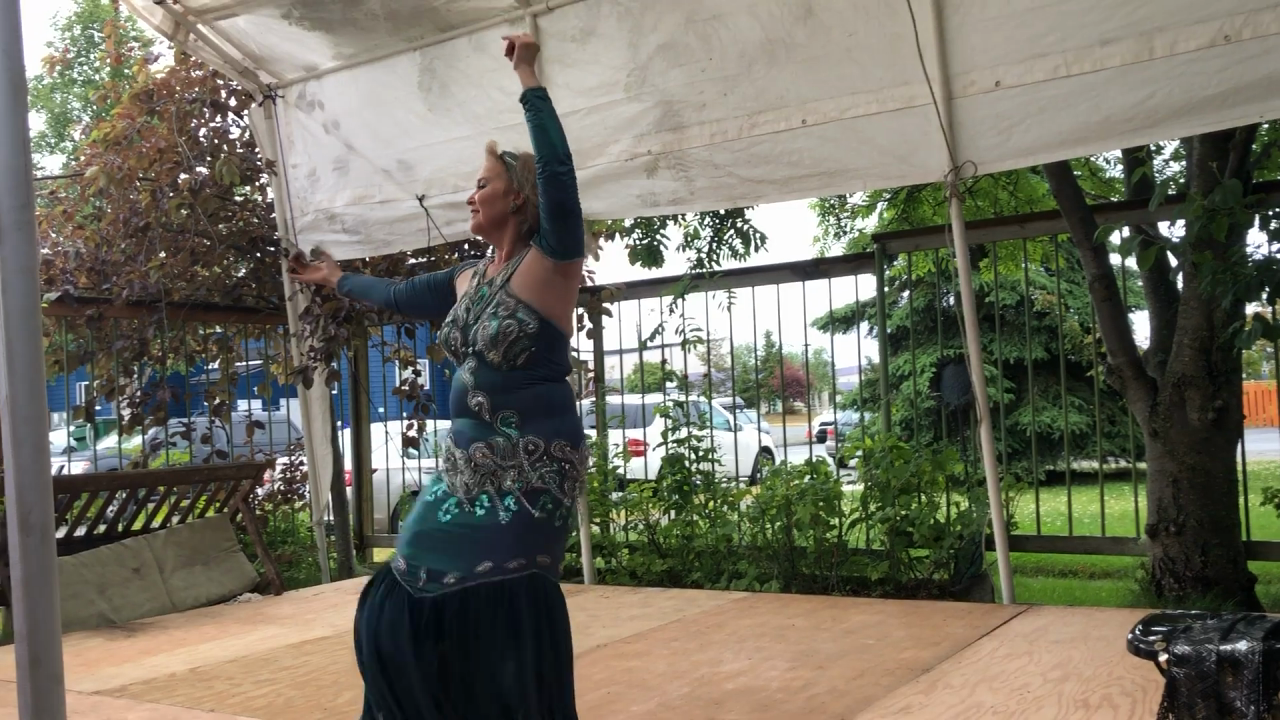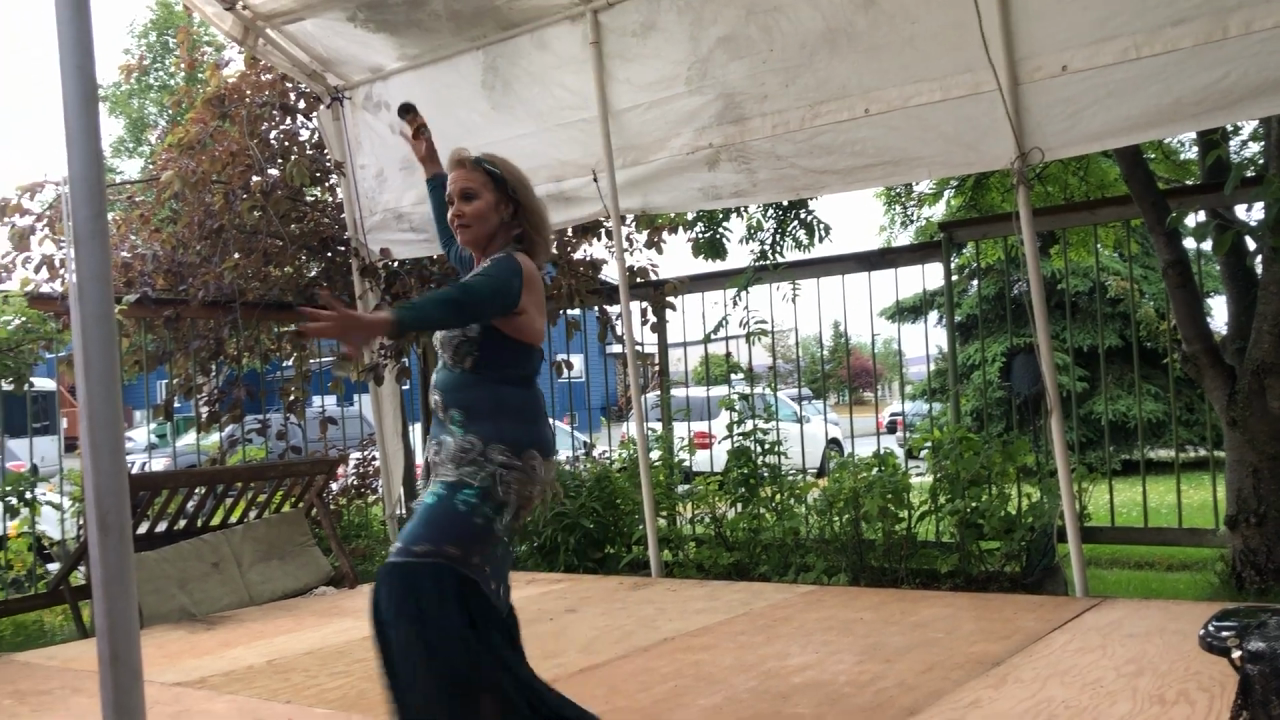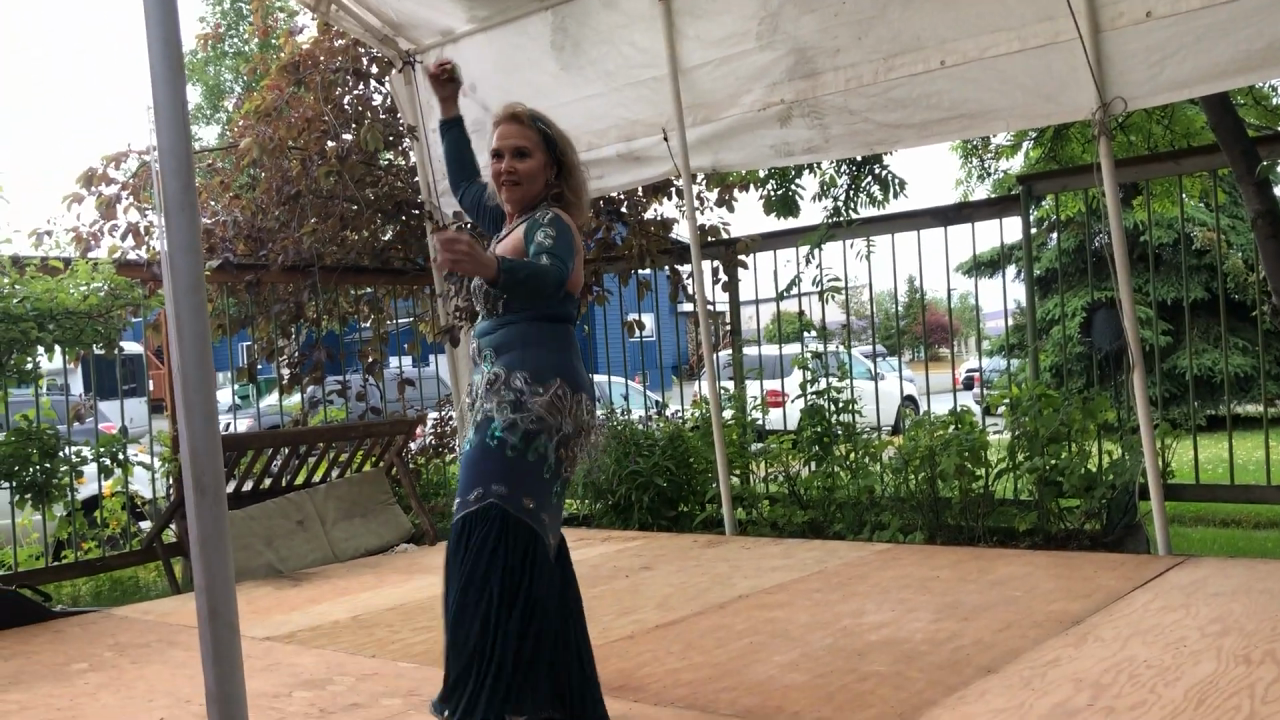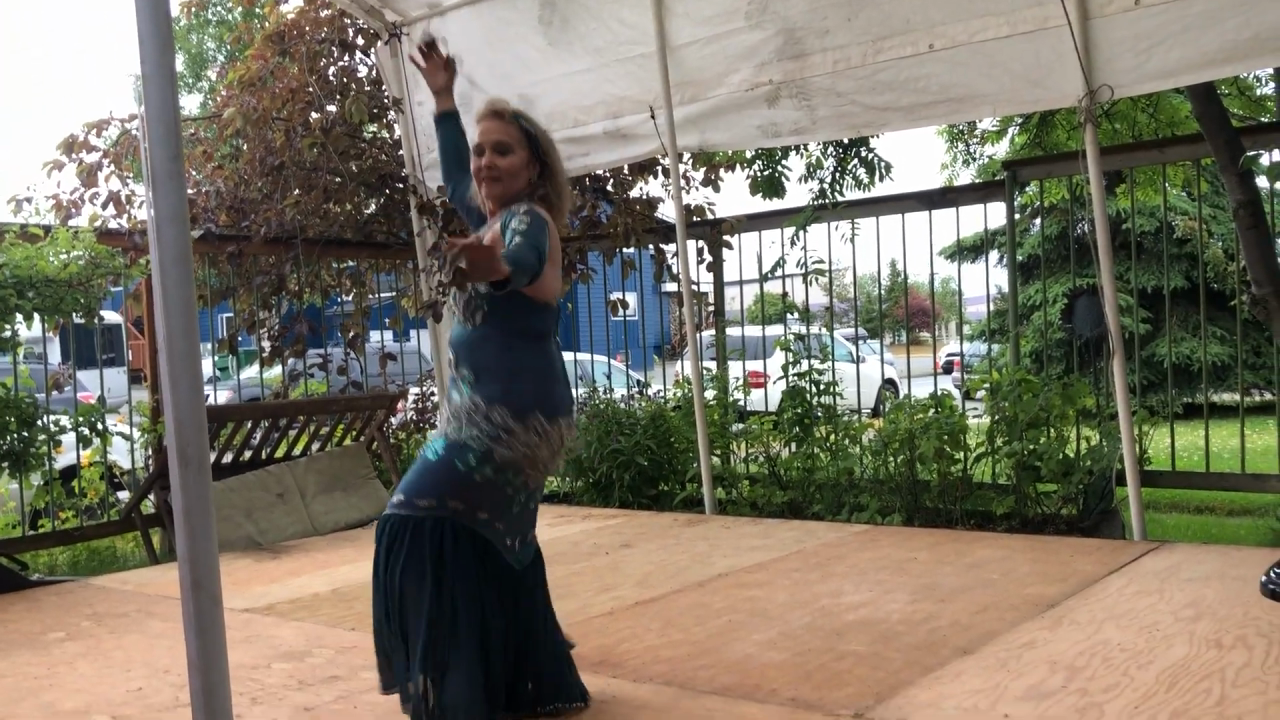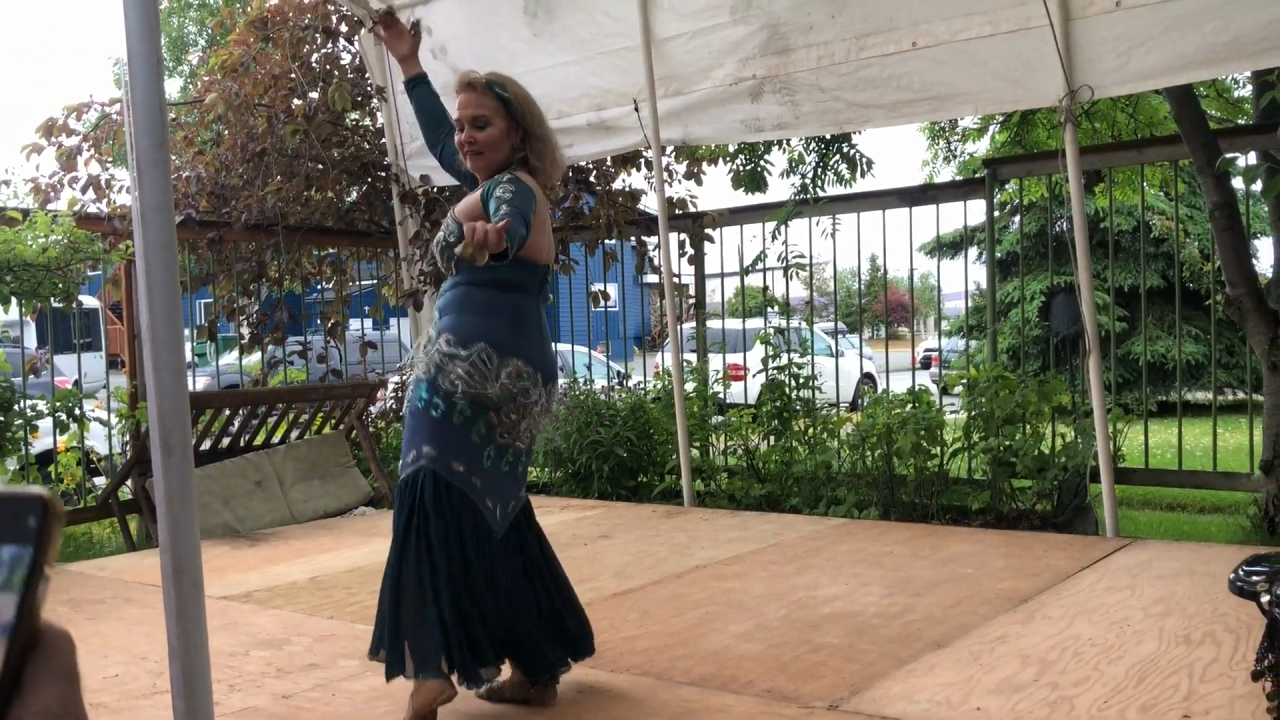
dt=1s
person 1, frame 1
left shoulder: (552, 262)
right shoulder: (469, 280)
left elbow: (558, 173)
right elbow: (400, 295)
left wrist: (529, 79)
right wrist: (337, 280)
left hip: (537, 469)
right hip: (469, 466)
left knee: (512, 605)
right knee: (408, 593)
person 1, frame 2
left shoulder: (509, 269)
right shoulder: (493, 264)
left elbow: (452, 303)
right elbow: (454, 241)
left wrist: (378, 324)
right wrist: (431, 165)
left hip: (491, 459)
right hip: (492, 460)
left knee: (417, 586)
right knee: (472, 597)
person 1, frame 3
left shoulder: (550, 223)
right shoulder: (512, 221)
left elbow: (547, 276)
right elbow: (467, 188)
left wrist: (482, 263)
right wrist: (449, 108)
left hip: (527, 399)
right hip: (521, 404)
left knee: (489, 543)
right knee: (527, 550)
person 1, frame 4
left shoulder: (527, 220)
right shoulder: (498, 216)
left elbow: (526, 257)
right elbow: (453, 181)
left wrist: (488, 265)
right wrist: (441, 95)
left hip: (505, 415)
right hip: (522, 413)
left knee: (414, 531)
right knee: (497, 546)
person 1, frame 5
left shoulder: (512, 188)
right shoulder: (493, 186)
left elbow: (512, 224)
right elbow: (440, 143)
left wrist: (493, 235)
right wrist: (409, 65)
left hip: (471, 367)
right hip: (521, 374)
left knee: (436, 509)
right knee: (497, 514)
